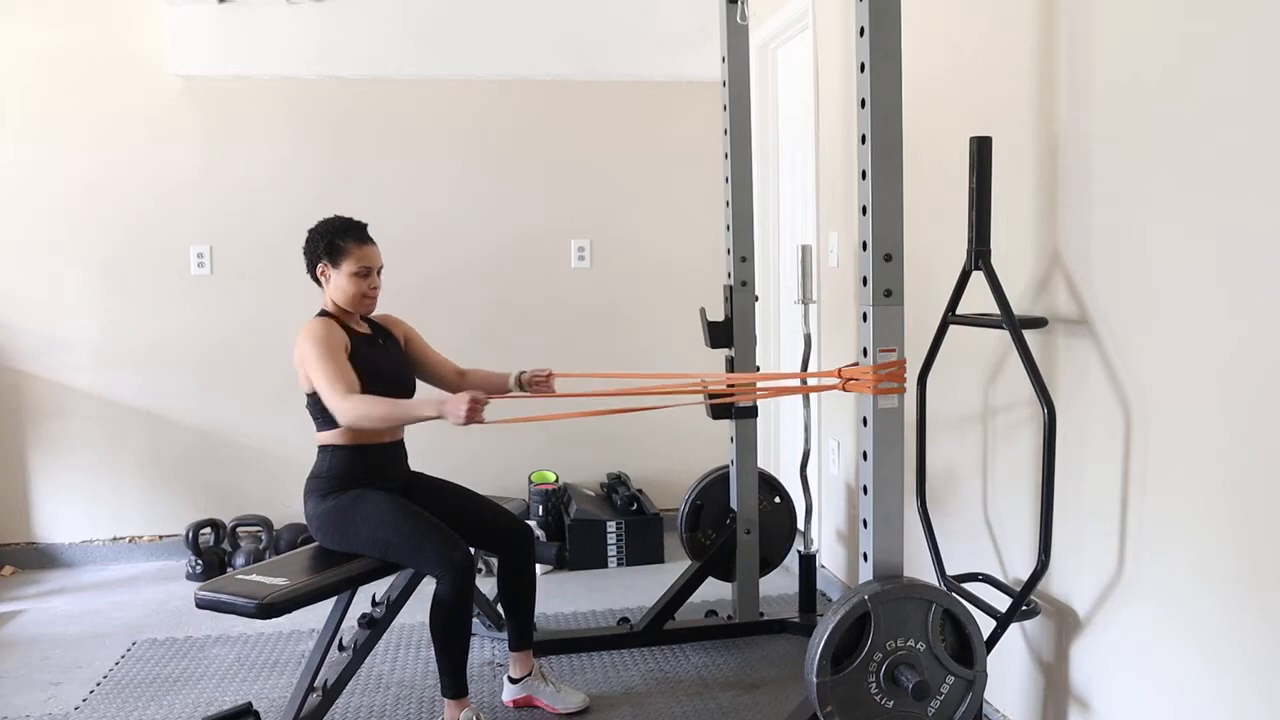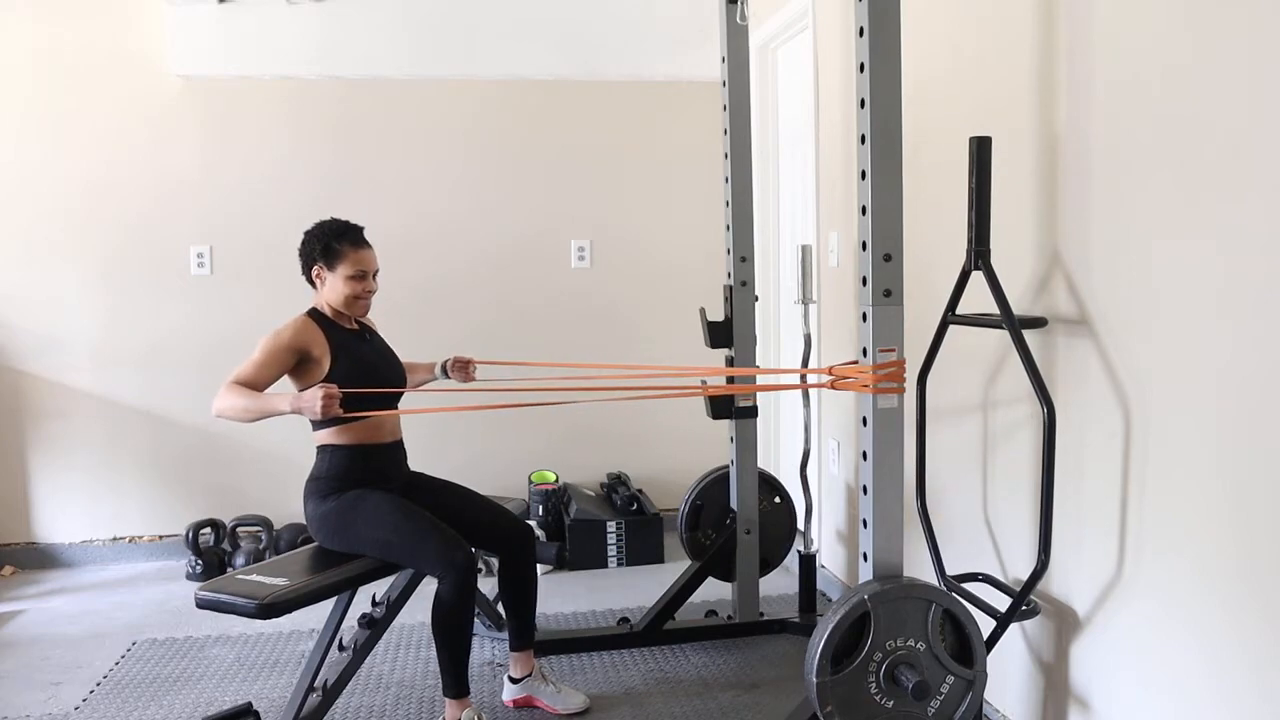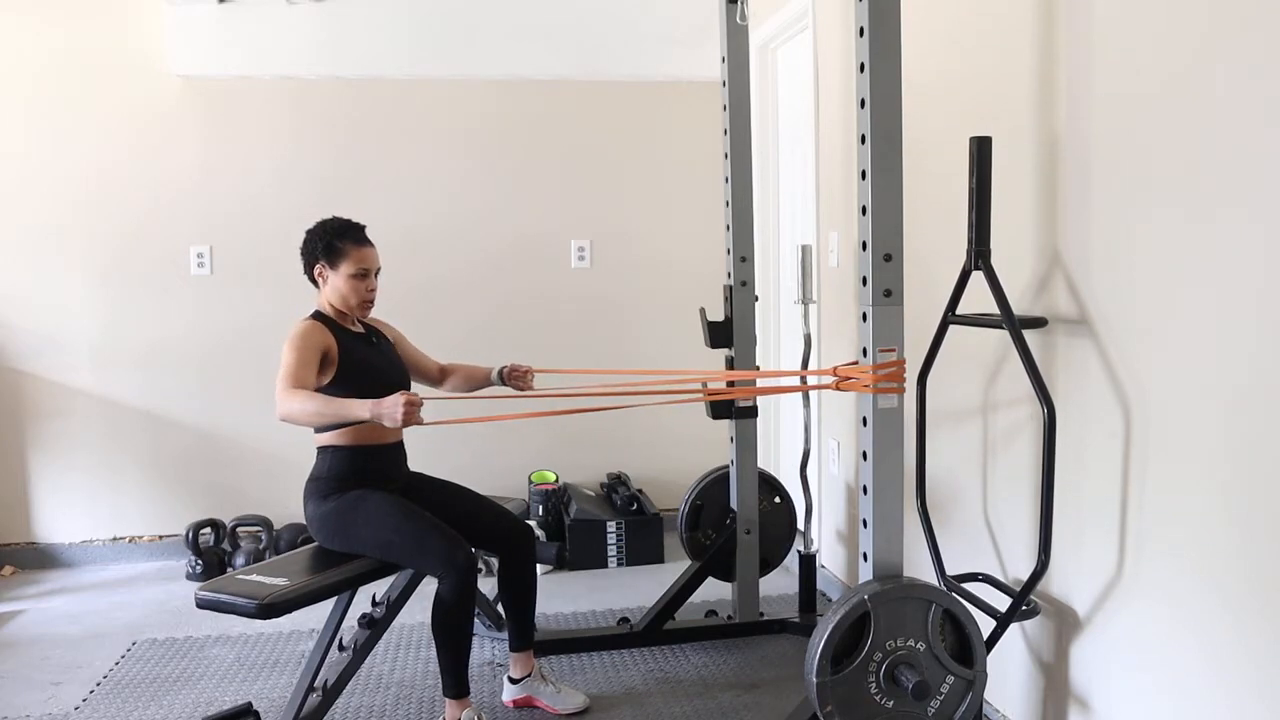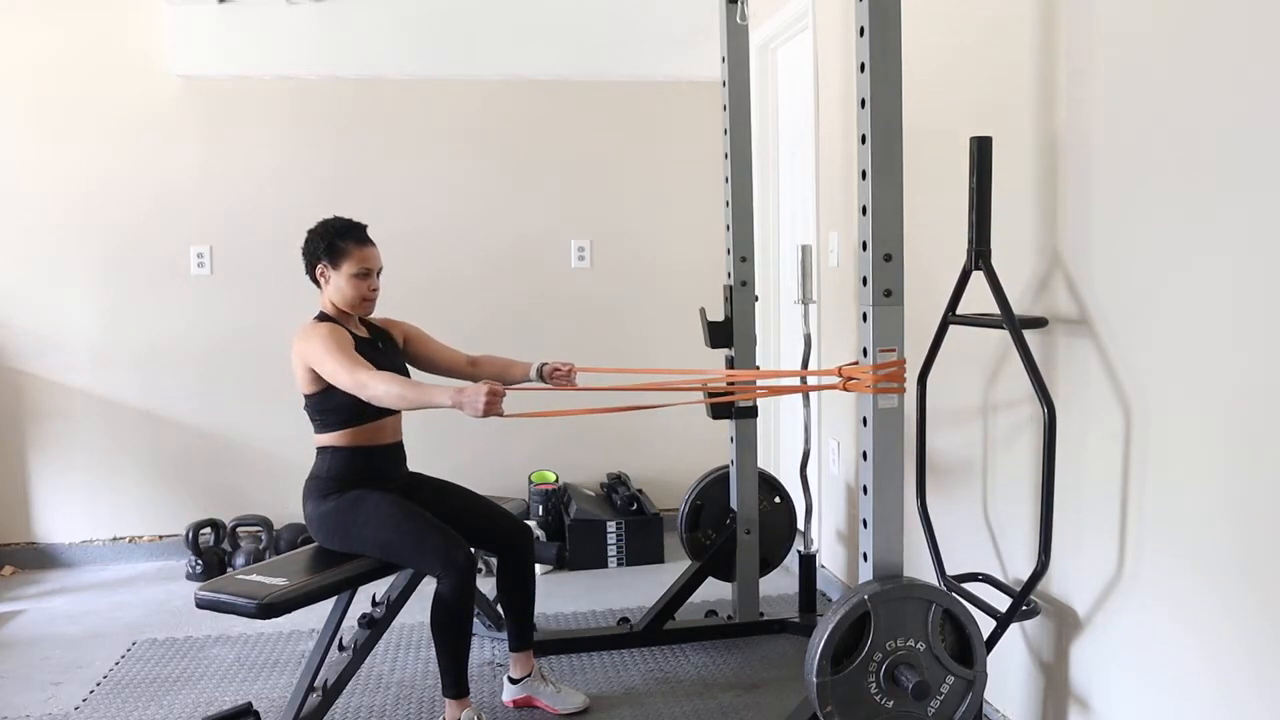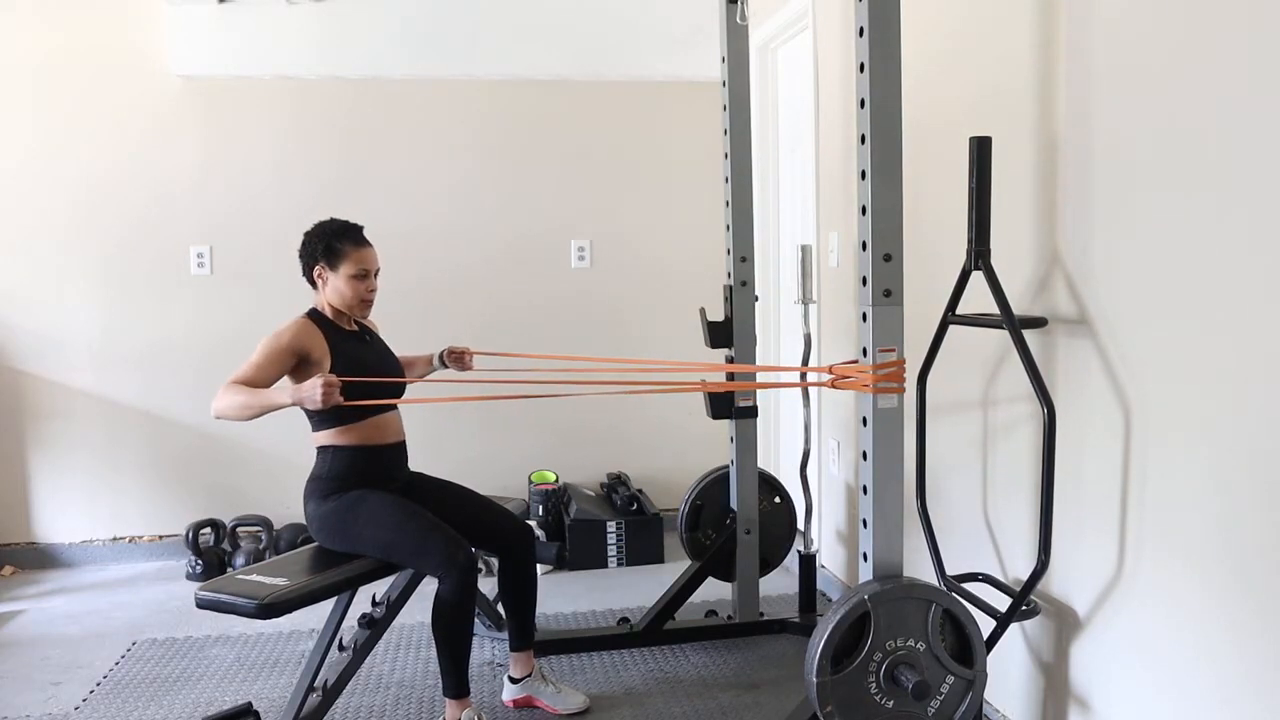
dt=1s
person 1, frame 1
left shoulder: (391, 328)
right shoulder: (321, 334)
left elbow: (456, 378)
right elbow: (350, 411)
left wrist: (514, 382)
right wrist: (439, 408)
left hip: (397, 478)
right hip: (342, 494)
left knee: (515, 536)
right knee: (453, 562)
left ankle: (522, 677)
person 1, frame 2
left shoulder: (365, 328)
right shoulder: (300, 334)
right elbow: (226, 400)
left wrist: (441, 370)
right wrist: (296, 402)
left hip: (396, 479)
right hip: (342, 494)
left knee: (516, 536)
right knee: (455, 562)
left ankle: (523, 677)
person 1, frame 3
left shoulder: (379, 332)
right shoulder: (310, 334)
left elbow: (440, 375)
right elbow: (288, 404)
left wrist: (498, 376)
right wrist: (373, 409)
left hip: (396, 479)
right hip: (342, 495)
left knee: (516, 536)
right knee: (455, 561)
left ankle: (523, 676)
person 1, frame 4
left shoulder: (388, 331)
right shoulder: (317, 338)
left elbow: (467, 364)
right elbow: (372, 388)
left wrist: (537, 371)
right wrist: (457, 398)
left hip: (395, 480)
right hip: (341, 496)
left knee: (514, 536)
right knee: (455, 561)
left ankle: (522, 676)
person 1, frame 5
left shoulder: (365, 329)
right shoulder: (300, 335)
right elbow: (224, 402)
left wrist: (439, 360)
right wrist: (297, 394)
left hip: (397, 480)
right hip: (342, 495)
left knee: (516, 536)
right knee: (456, 562)
left ankle: (522, 676)
